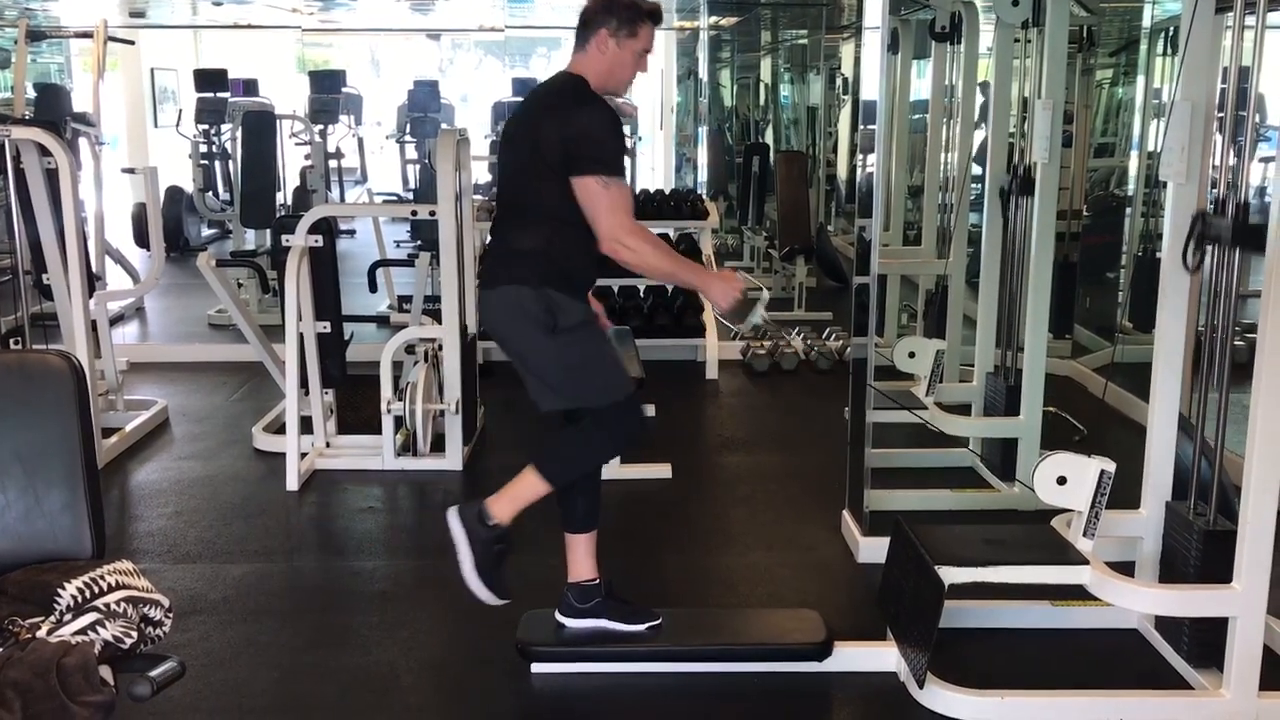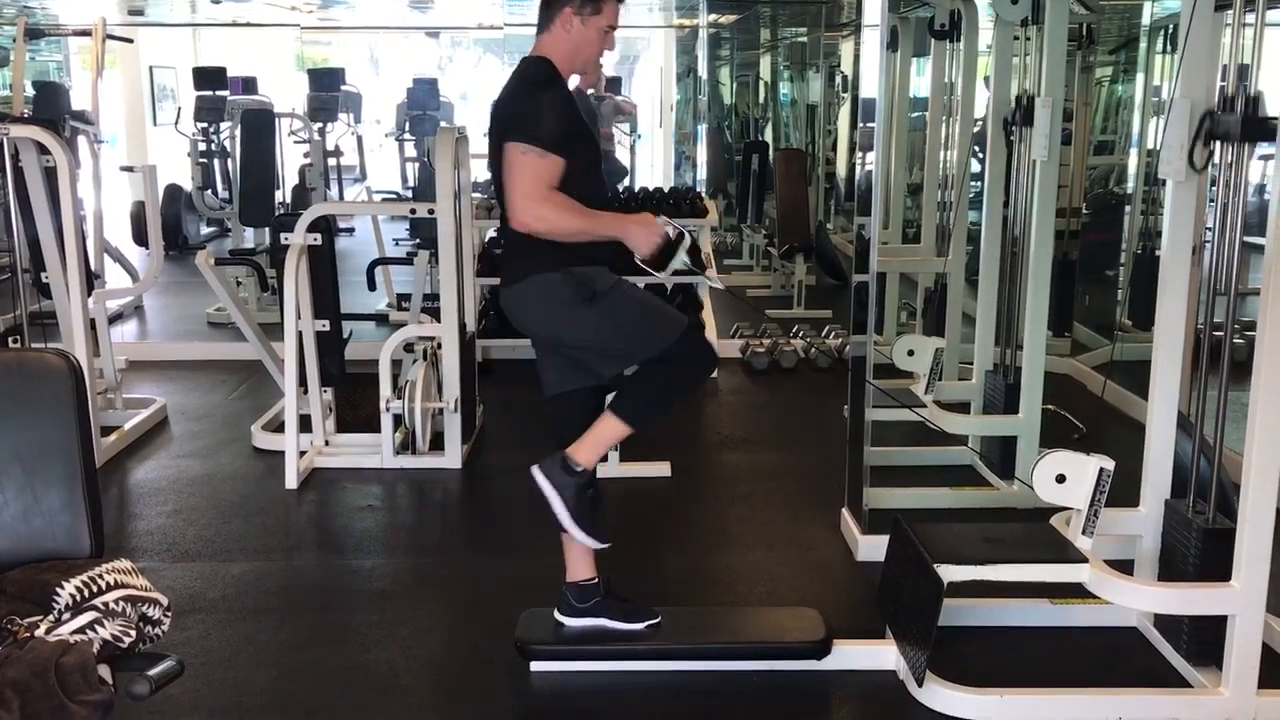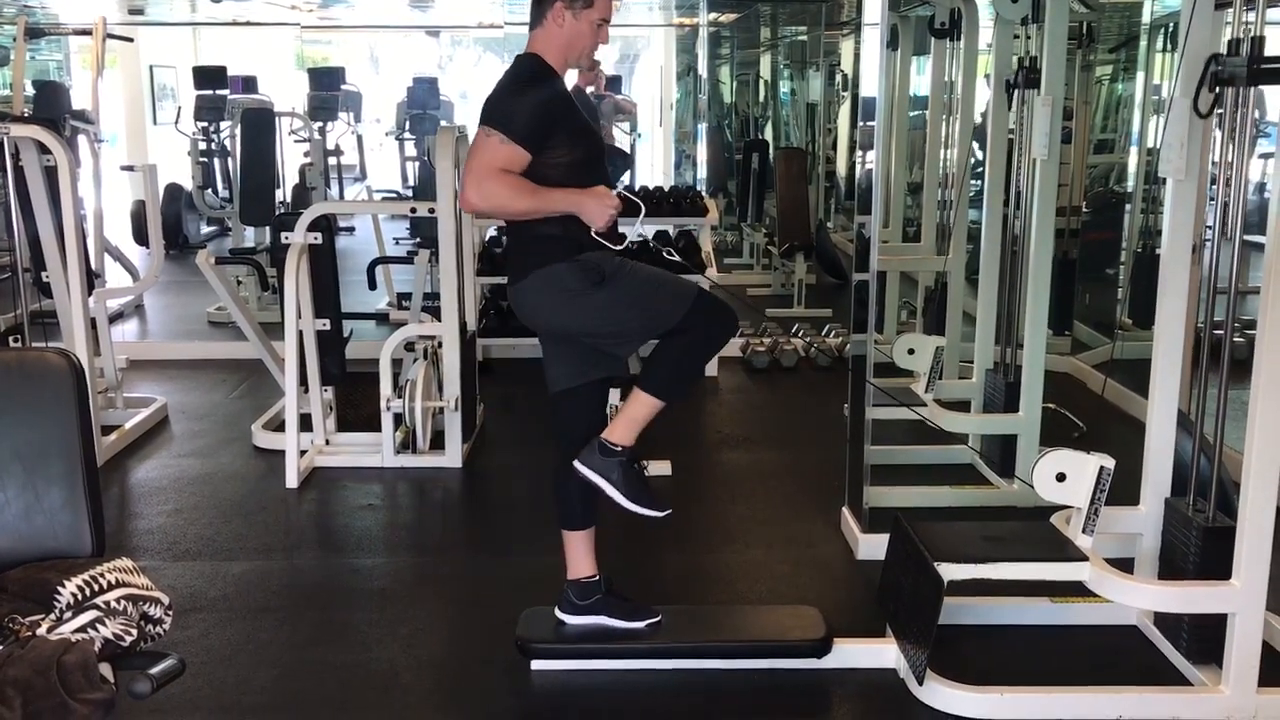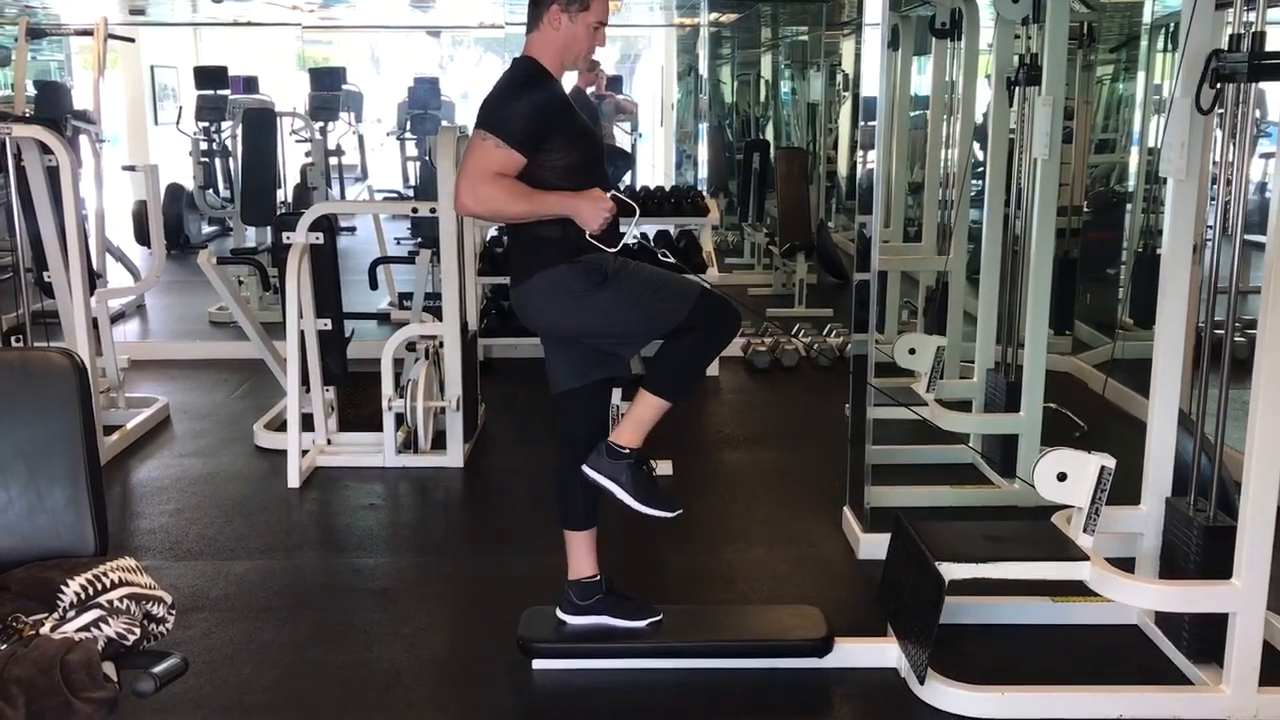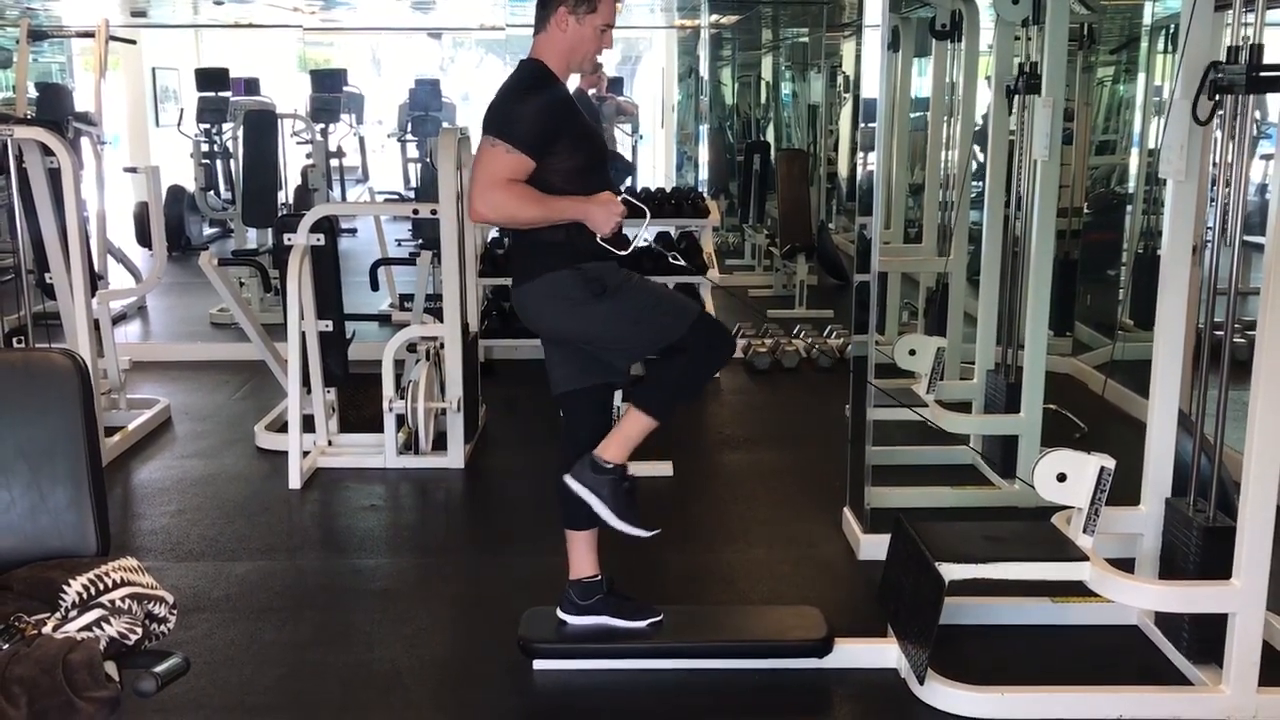
dt=0.3s
person 1, frame 1
left shoulder: (548, 104)
right shoulder: (590, 116)
right elbow: (618, 239)
left wrist: (580, 299)
right wrist: (702, 281)
left hip: (531, 291)
right hip: (533, 297)
left knee: (584, 433)
right knee: (617, 421)
left ankle: (583, 594)
right ankle: (487, 517)
person 1, frame 2
left shoulder: (533, 88)
right shoulder: (543, 96)
right elbow: (530, 211)
left wrist: (610, 224)
right wrist: (623, 228)
left hip: (546, 284)
right hip: (559, 284)
left knee: (581, 432)
right knee: (689, 356)
left ankle: (581, 593)
right ankle: (570, 469)
person 1, frame 3
left shoulder: (542, 89)
right shoulder: (530, 90)
right elbow: (478, 189)
left wrist: (590, 199)
right wrist: (578, 200)
left hip: (561, 282)
right hip: (566, 279)
left knee: (579, 433)
right knee: (710, 317)
left ankle: (583, 591)
right ankle: (615, 450)
person 1, frame 4
left shoulder: (541, 93)
right shoulder: (525, 94)
right elbow: (474, 192)
left wrist: (590, 201)
right wrist: (573, 203)
left hip: (563, 284)
right hip: (566, 281)
left knee: (582, 435)
right knee: (715, 316)
left ankle: (584, 591)
right ankle: (623, 452)
person 1, frame 5
left shoulder: (546, 94)
right shoulder: (532, 97)
right elbow: (485, 199)
left wrist: (595, 208)
right wrist: (585, 210)
left hip: (564, 284)
right hip: (567, 284)
left knee: (589, 431)
right knee: (706, 342)
left ankle: (585, 592)
right ankle: (602, 467)
